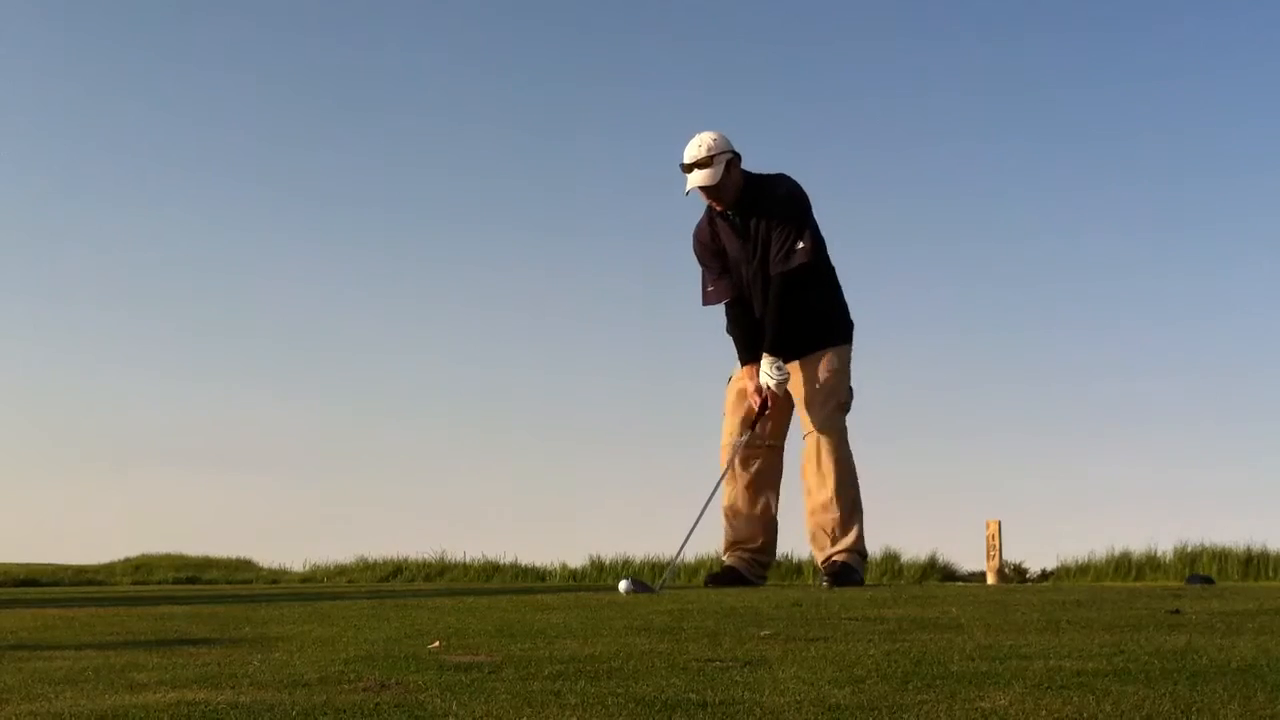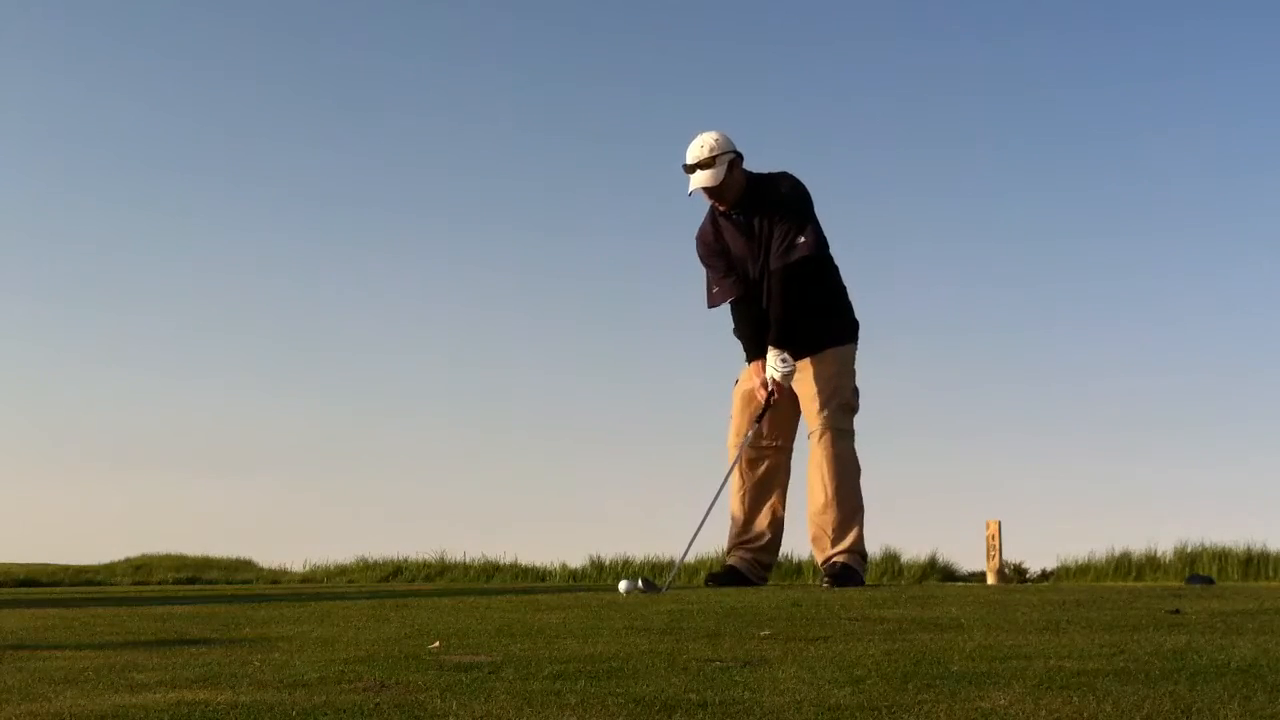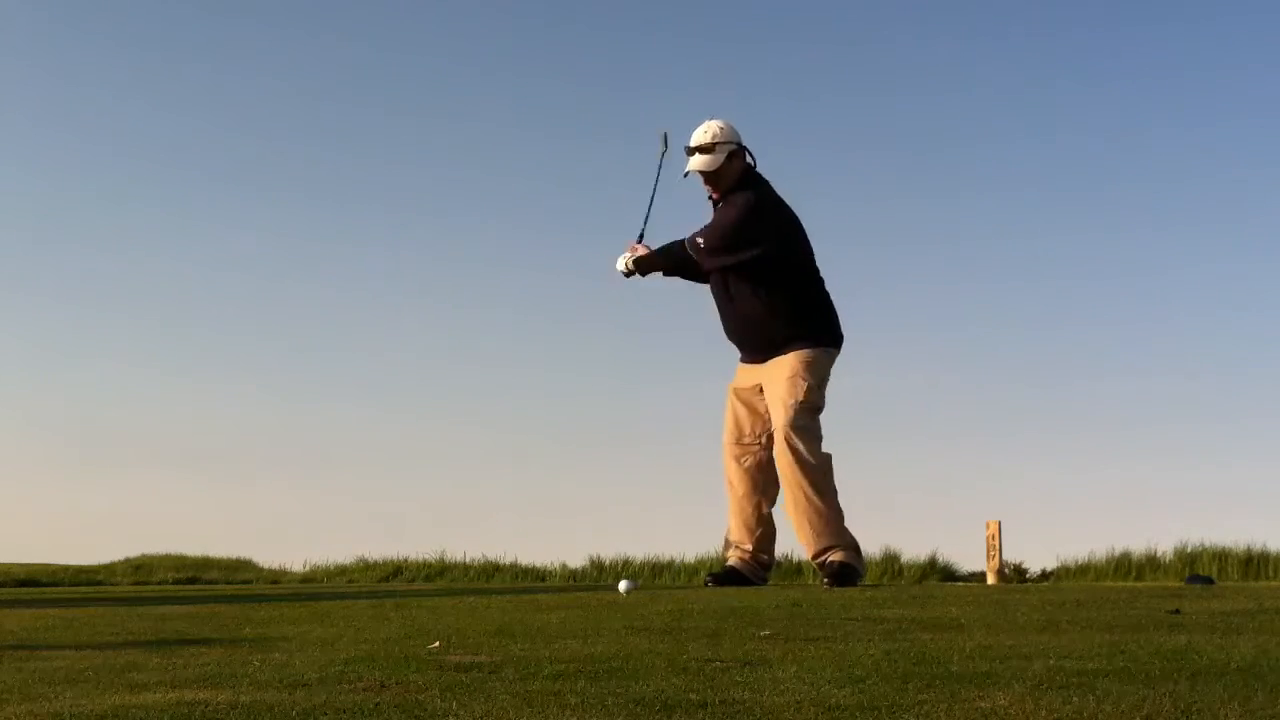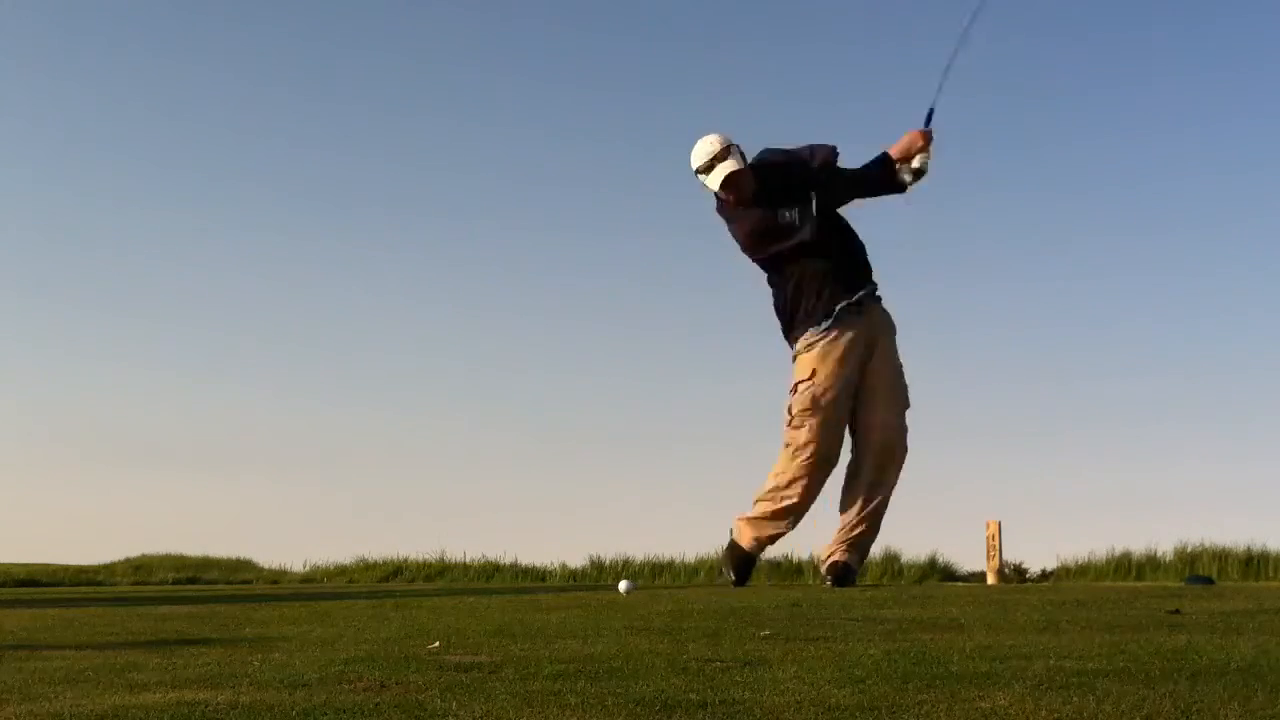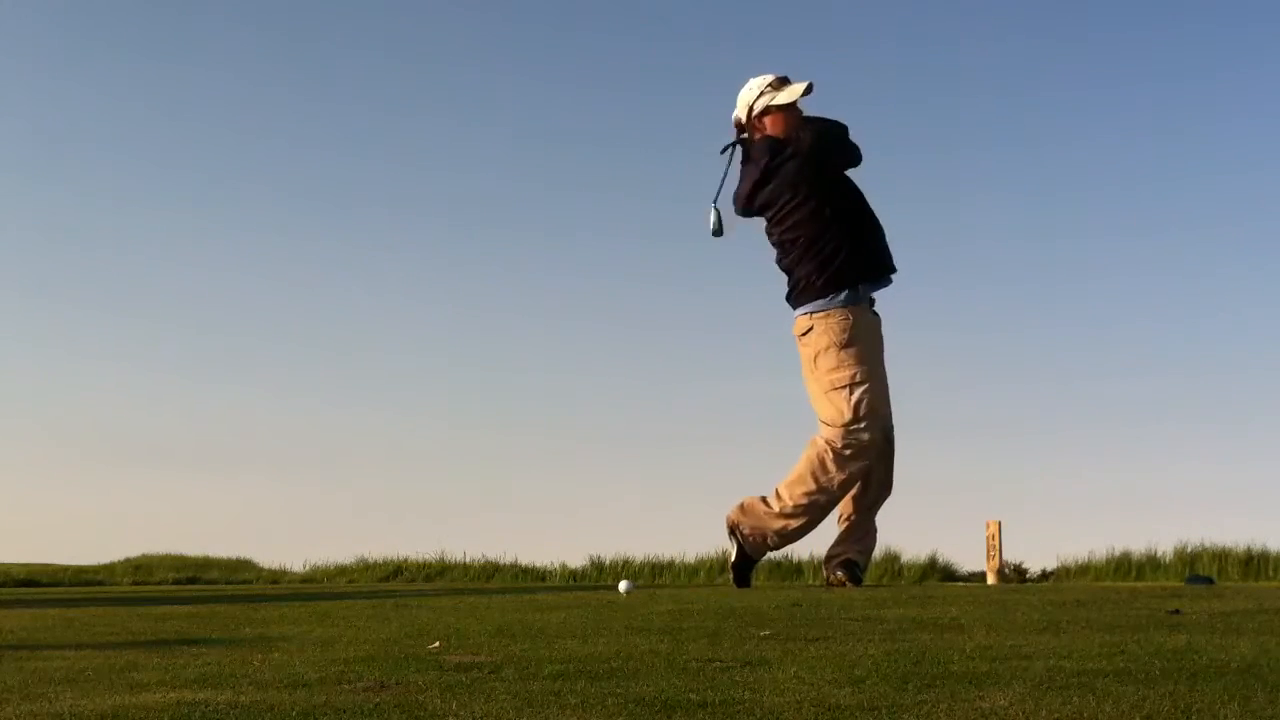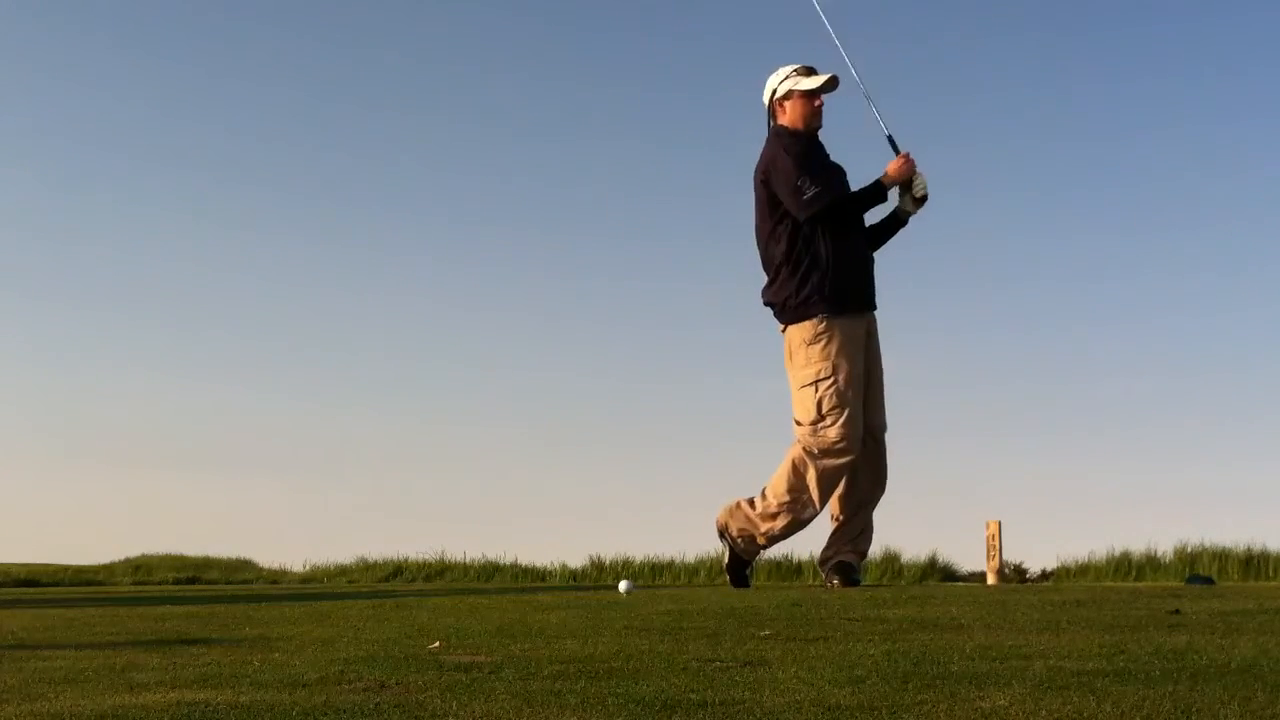
dt=0.7s
person 1, frame 1
left shoulder: (782, 196)
right shoulder: (707, 233)
left elbow: (789, 279)
right elbow: (733, 303)
left wrist: (773, 356)
right wrist: (749, 365)
left hip: (818, 340)
right hip: (757, 350)
left knee: (824, 436)
right knee: (742, 446)
left ankle: (842, 558)
right ankle: (746, 559)
person 1, frame 2
left shoulder: (785, 193)
right shoulder: (710, 234)
left elbow: (791, 274)
right elbow: (739, 299)
left wrist: (780, 348)
right wrist: (756, 358)
left hip: (823, 340)
right hip: (763, 350)
left knee: (829, 435)
right knee: (751, 444)
left ankle: (842, 558)
right ankle: (749, 559)
person 1, frame 3
left shoulder: (754, 204)
right shoulder: (728, 202)
left elbow: (700, 253)
right elbow: (703, 264)
left wrist: (646, 259)
right wrist: (654, 259)
left hip: (800, 344)
right hip: (755, 351)
left knee: (792, 434)
right knee: (742, 447)
left ankle: (838, 556)
right ankle: (747, 559)
person 1, frame 4
left shoulder: (780, 167)
right shoulder: (742, 220)
left elbow: (832, 172)
right elbow: (825, 203)
left wrist: (896, 167)
right wrist: (892, 161)
left hip: (867, 316)
right hip: (820, 334)
left knee: (884, 439)
right knee: (813, 445)
left ankle: (845, 555)
right ankle: (749, 538)
person 1, frame 5
left shoulder: (758, 173)
right shoulder: (807, 149)
left elbow: (740, 203)
right elbow: (844, 143)
left wrist: (746, 142)
right wrist: (800, 123)
left hip: (846, 312)
right hip: (833, 313)
left knee: (876, 438)
right knee: (851, 435)
left ankle: (849, 557)
right ankle: (755, 527)
person 1, frame 6
left shoulder: (820, 163)
right shoulder: (783, 154)
right elbow: (822, 212)
left wrist: (902, 210)
right wrist: (885, 181)
left hip: (854, 314)
right hip: (817, 317)
left knee: (868, 443)
right knee: (829, 439)
left ankle: (844, 558)
right ankle: (744, 531)
